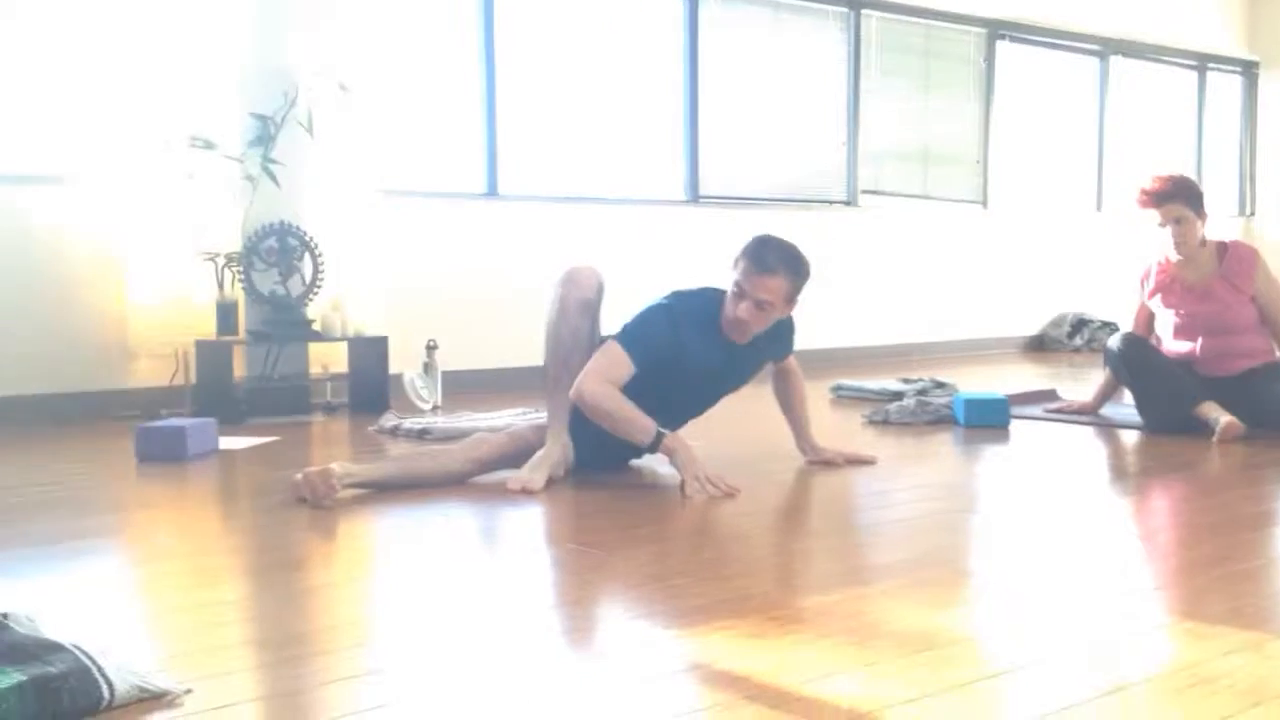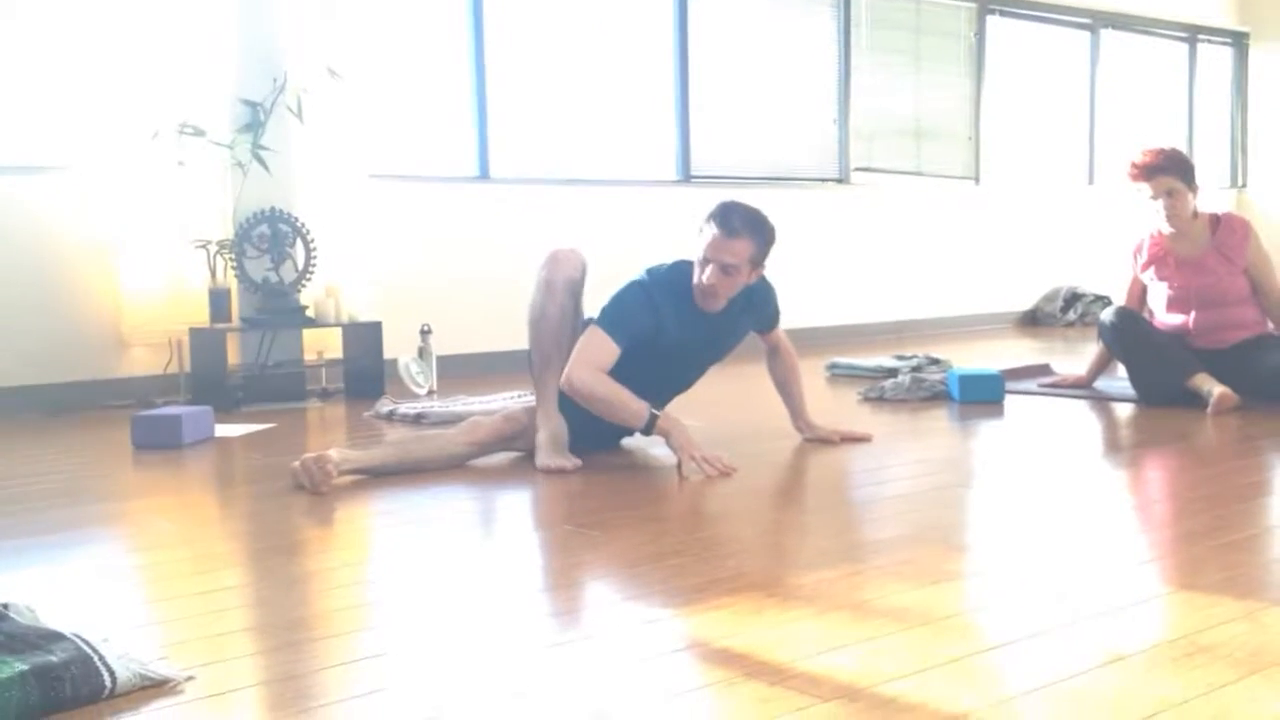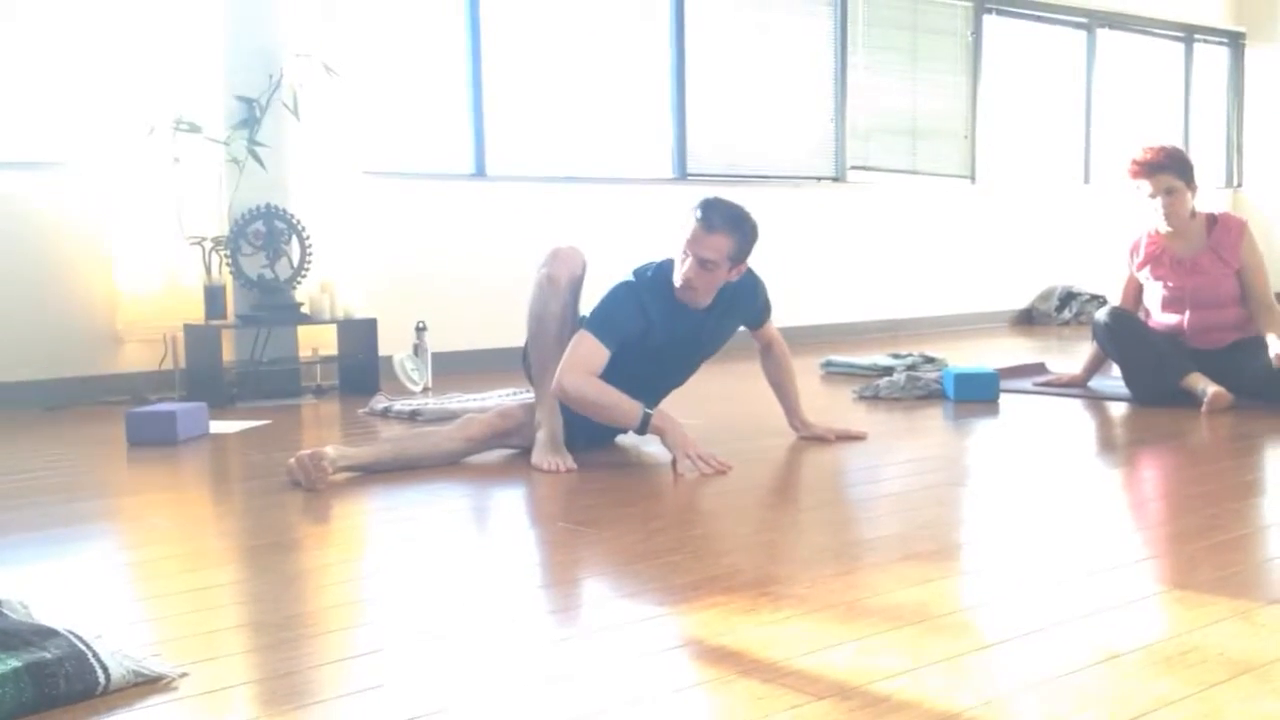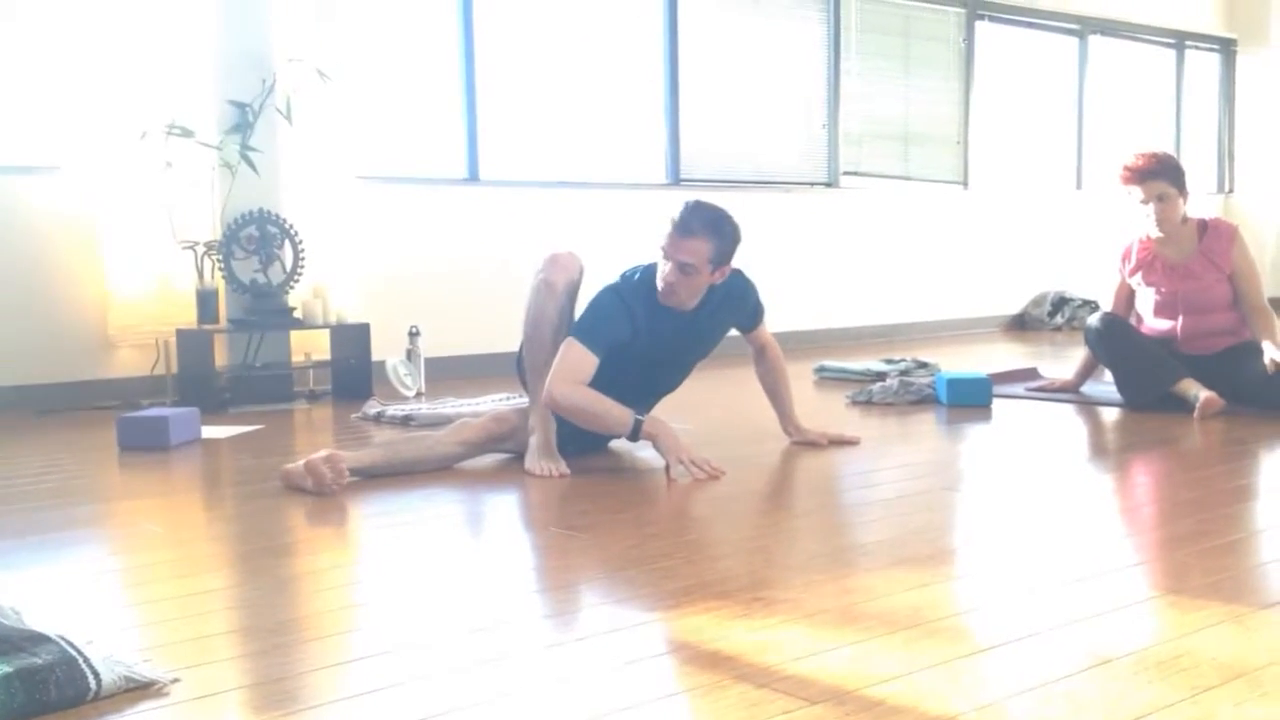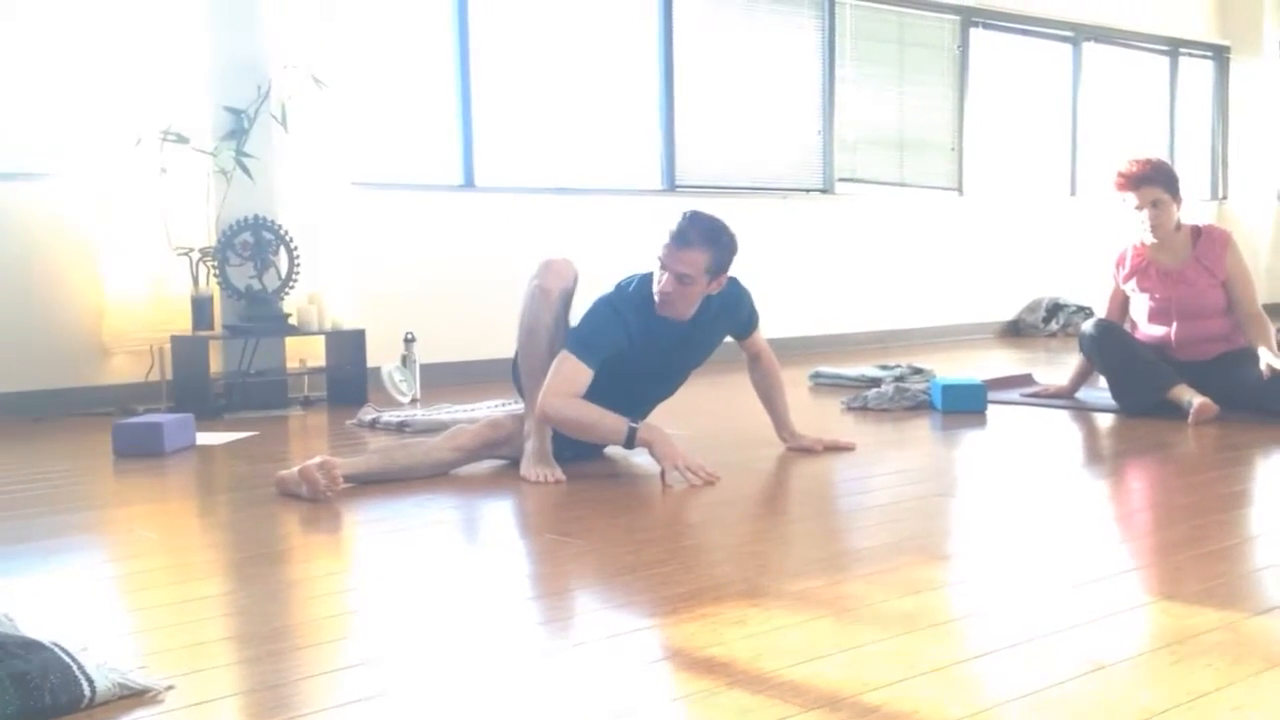
dt=0.5s
person 1, frame 1
left shoulder: (777, 330)
right shoulder: (676, 315)
left elbow: (787, 373)
right elbow: (590, 390)
left wrist: (809, 445)
right wrist: (675, 446)
left hip: (621, 446)
right hip: (588, 411)
left knee: (500, 449)
left ankle: (348, 473)
right ankle: (557, 445)
person 1, frame 2
left shoulder: (755, 298)
right shoulder: (651, 292)
left elbow: (778, 348)
right elbow: (580, 377)
left wrist: (805, 423)
right wrist: (669, 427)
left hip: (611, 423)
right hip: (573, 392)
left knee: (493, 433)
left ankle: (346, 461)
person 1, frame 3
left shoulder: (745, 291)
right shoulder: (637, 294)
left elbow: (771, 344)
right elbow: (572, 381)
left wrist: (800, 421)
right wrist: (664, 424)
left hip: (608, 419)
right hip: (567, 388)
left knee: (493, 428)
left ankle: (343, 457)
right ankle: (548, 426)
person 1, frame 4
left shoulder: (734, 293)
right shoulder: (623, 299)
left elbow: (765, 349)
right elbow: (561, 392)
left wrist: (793, 427)
right wrist: (655, 430)
left hip: (607, 422)
right hip: (562, 397)
left knee: (487, 433)
right ankle: (541, 433)
person 1, frame 5
left shoulder: (730, 301)
right shoulder: (617, 309)
left elbow: (759, 355)
right elbow: (553, 403)
left wrist: (788, 433)
right wrist: (649, 435)
left hip: (597, 426)
right hip: (556, 396)
left knee: (483, 440)
right ankle: (536, 443)
person 2, frame 1
left shoulder: (1244, 260)
right shoulder: (1153, 277)
right elbow: (1129, 353)
right wrist: (1095, 402)
left hip: (1250, 382)
right hip: (1184, 387)
right knee: (1119, 344)
right ankle: (1213, 416)
person 2, frame 2
left shoulder: (1236, 232)
right shoulder: (1146, 251)
right elbow: (1121, 327)
right wrist: (1089, 376)
left hip: (1244, 353)
right hip: (1175, 359)
right knee: (1113, 318)
right ankle: (1208, 387)
person 2, frame 3
left shoulder: (1232, 232)
right shoulder: (1142, 250)
right elbow: (1115, 327)
right wrist: (1084, 374)
left hip: (1235, 353)
right hip: (1170, 358)
right knee: (1107, 319)
right ankle: (1202, 387)
person 2, frame 4
left shoulder: (1223, 237)
right shoulder: (1134, 255)
left elbow: (1256, 307)
right elbow: (1107, 333)
right wrist: (1076, 380)
left hip: (1227, 359)
right hip: (1162, 364)
right knee: (1099, 324)
right ankle: (1194, 392)
person 2, frame 5
left shoulder: (1217, 244)
right shoulder: (1127, 261)
left elbow: (1250, 313)
right elbow: (1101, 336)
right wrist: (1071, 386)
left hip: (1220, 365)
right hip: (1155, 369)
right knee: (1093, 330)
right ankle: (1188, 398)
